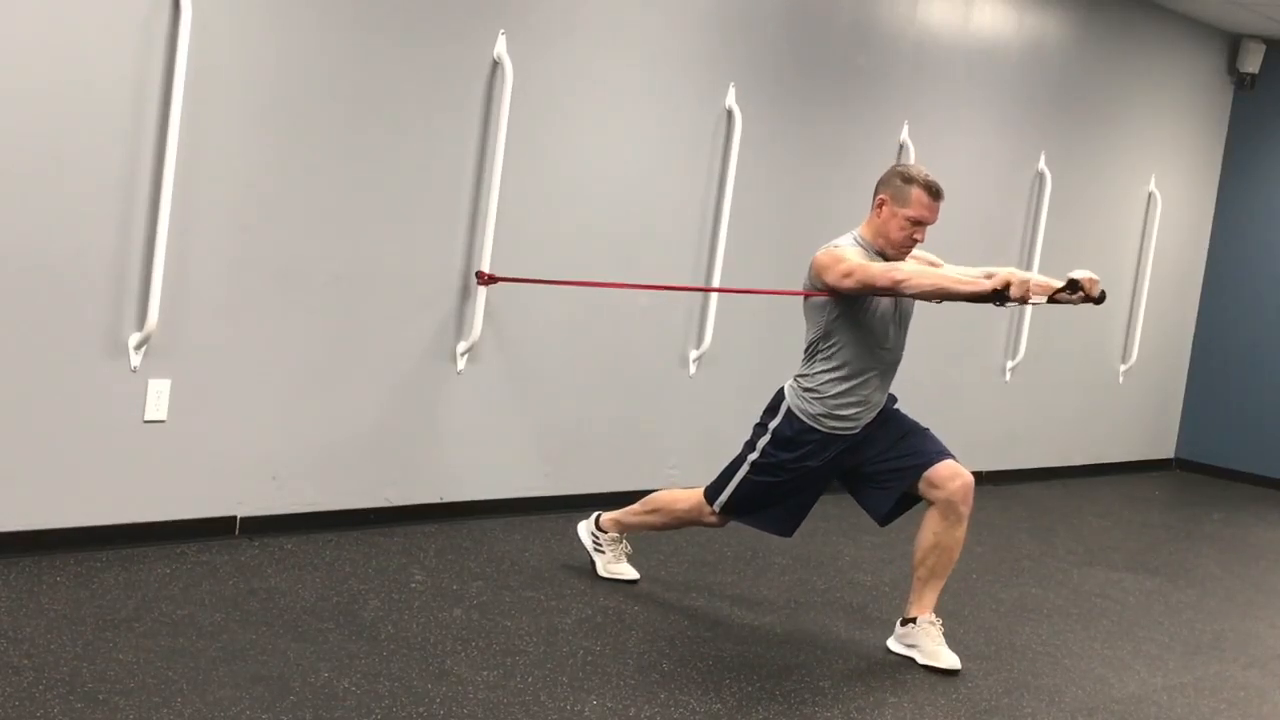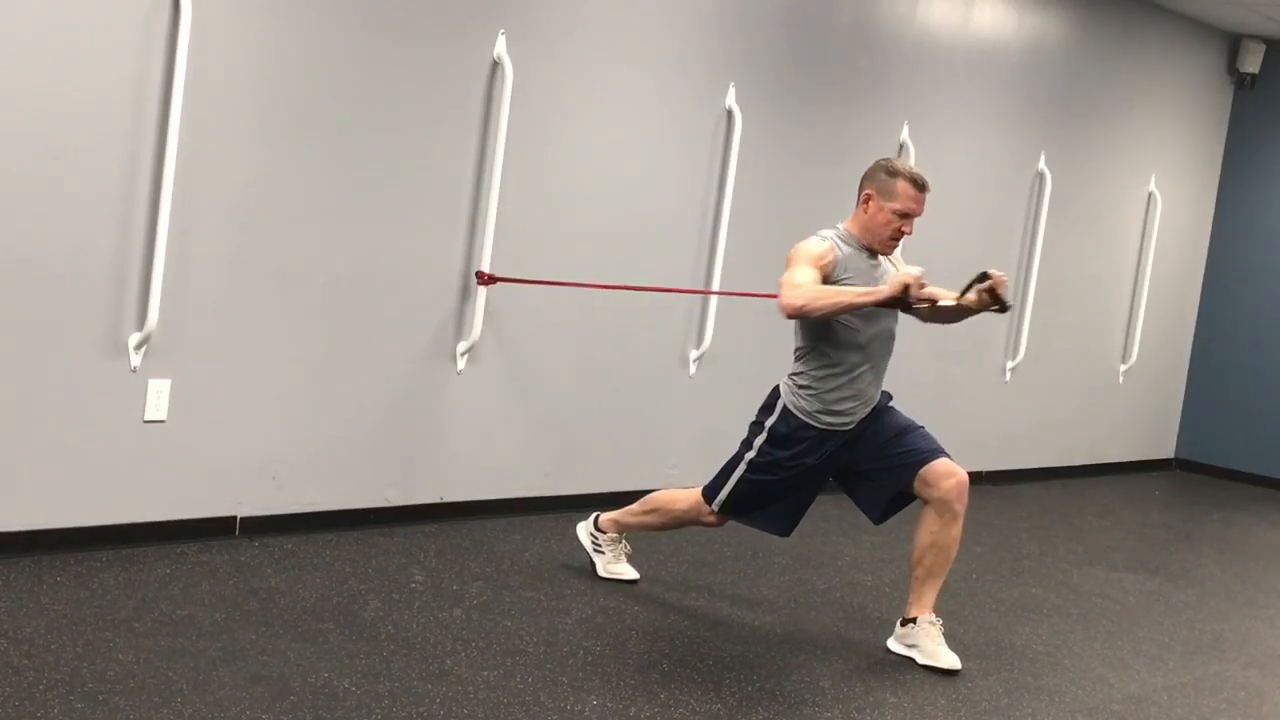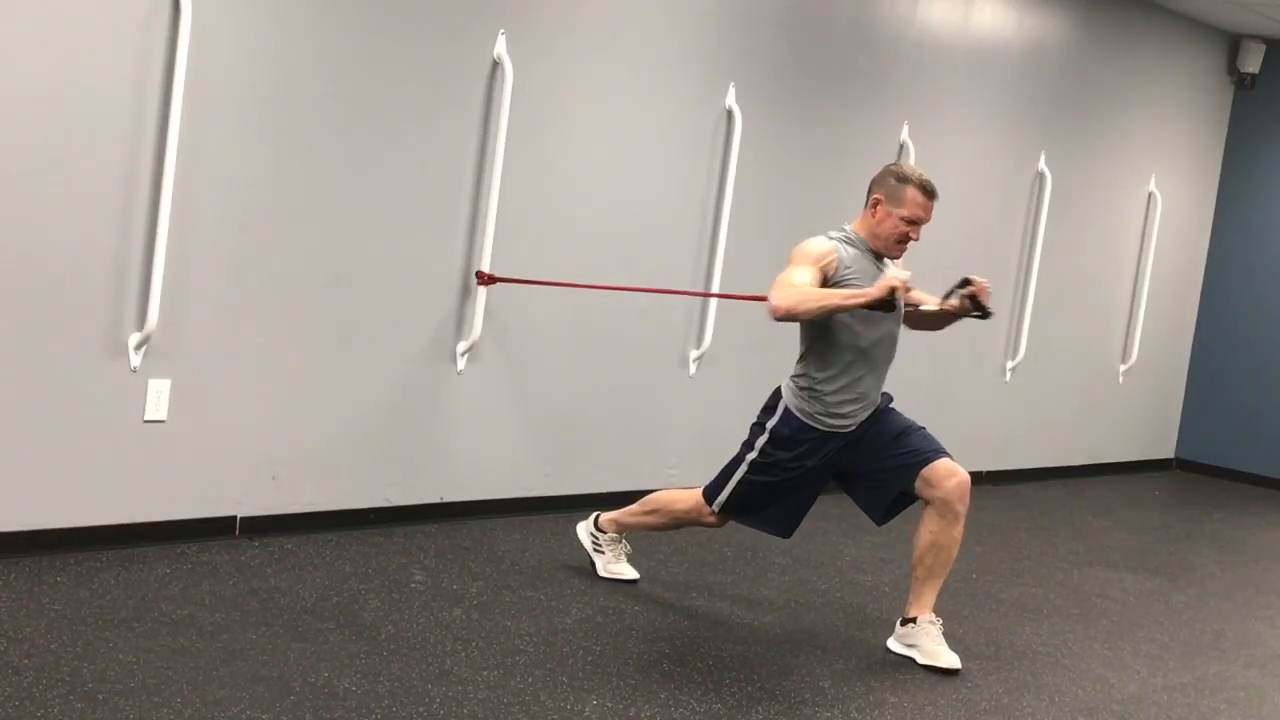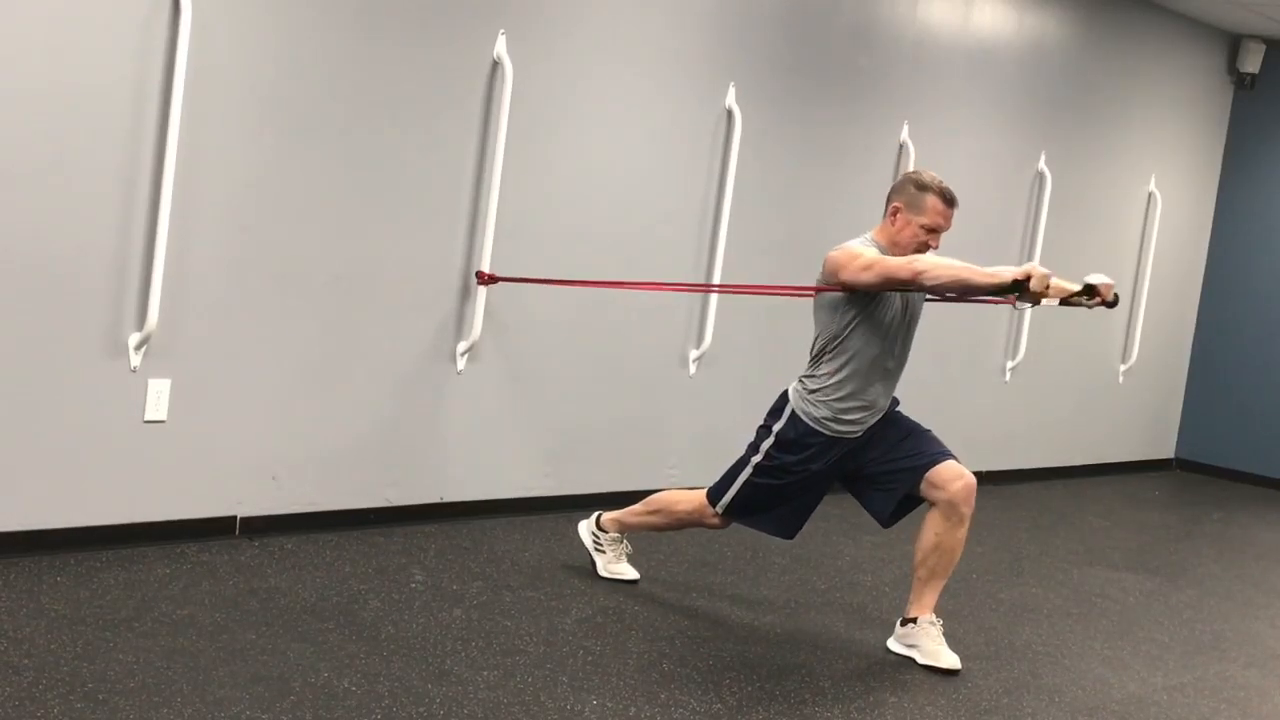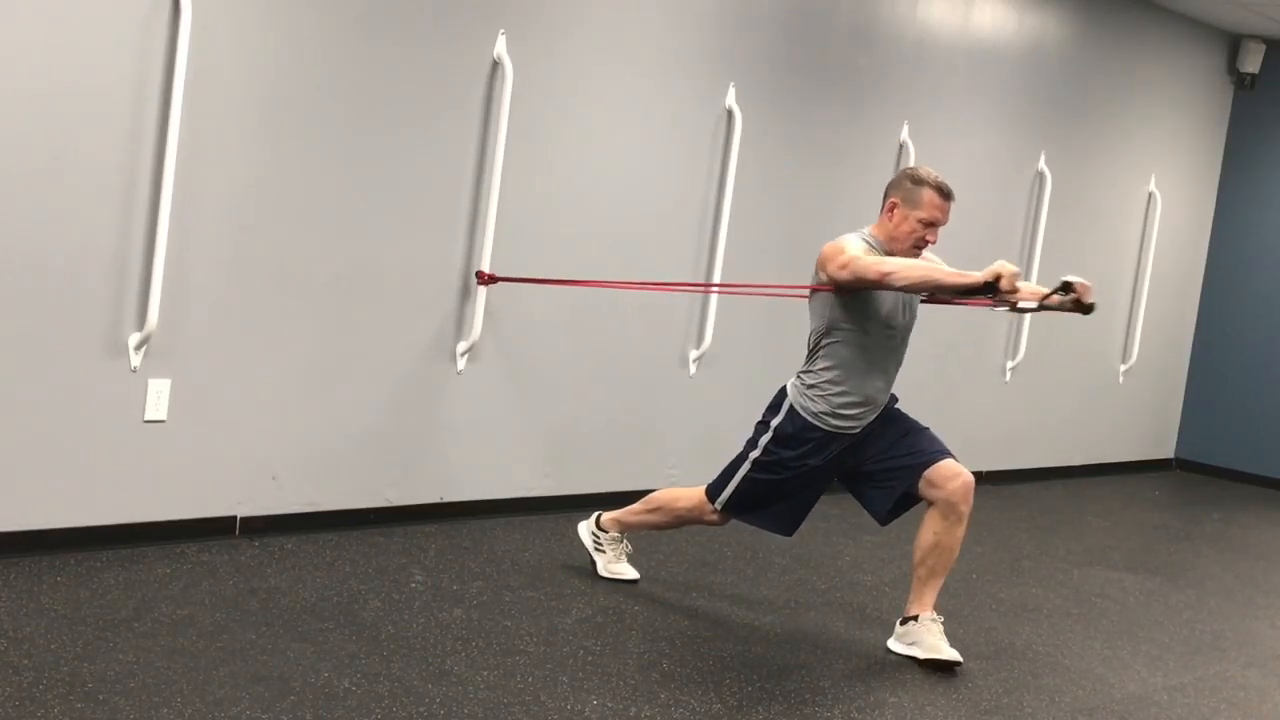
dt=0.4s
person 1, frame 1
left shoulder: (910, 259)
right shoulder: (836, 258)
left elbow: (980, 276)
right elbow: (895, 280)
left wrist: (1062, 286)
right wrist: (991, 285)
left hip: (871, 420)
right hip: (807, 424)
left knee: (955, 487)
right knee: (714, 510)
left ankle: (916, 625)
right ankle: (606, 527)
person 1, frame 2
left shoulder: (886, 260)
right shoulder: (817, 251)
left elbow: (931, 309)
right elbow: (795, 302)
left wrist: (975, 300)
right wrist: (882, 293)
left hip: (867, 417)
right hip: (803, 421)
left knee: (949, 486)
right knee: (710, 509)
left ankle: (916, 625)
right ankle: (605, 528)
person 1, frame 3
left shoulder: (885, 259)
right shoulder: (824, 252)
left elbow: (919, 318)
right elbow: (783, 304)
left wrist: (954, 306)
right wrist: (867, 295)
left hip: (868, 419)
right hip: (804, 422)
left knee: (951, 486)
right knee: (712, 510)
left ankle: (917, 625)
right ankle: (605, 527)
person 1, frame 4
left shoulder: (923, 264)
right shoulder: (850, 258)
left elbow: (990, 283)
right elbow: (914, 272)
left wrist: (1073, 289)
right wrist: (1012, 275)
left hip: (875, 424)
right hip: (810, 425)
left knee: (957, 489)
right knee: (718, 511)
left ankle: (917, 626)
right ankle: (607, 527)
person 1, frame 5
left shoulder: (915, 260)
right shoulder: (843, 253)
left elbow: (982, 287)
right elbow: (885, 274)
left wrist: (1053, 295)
right wrist: (978, 278)
left hip: (872, 421)
right hip: (808, 421)
left knee: (955, 487)
right knee: (714, 508)
left ankle: (916, 624)
right ankle: (607, 526)
